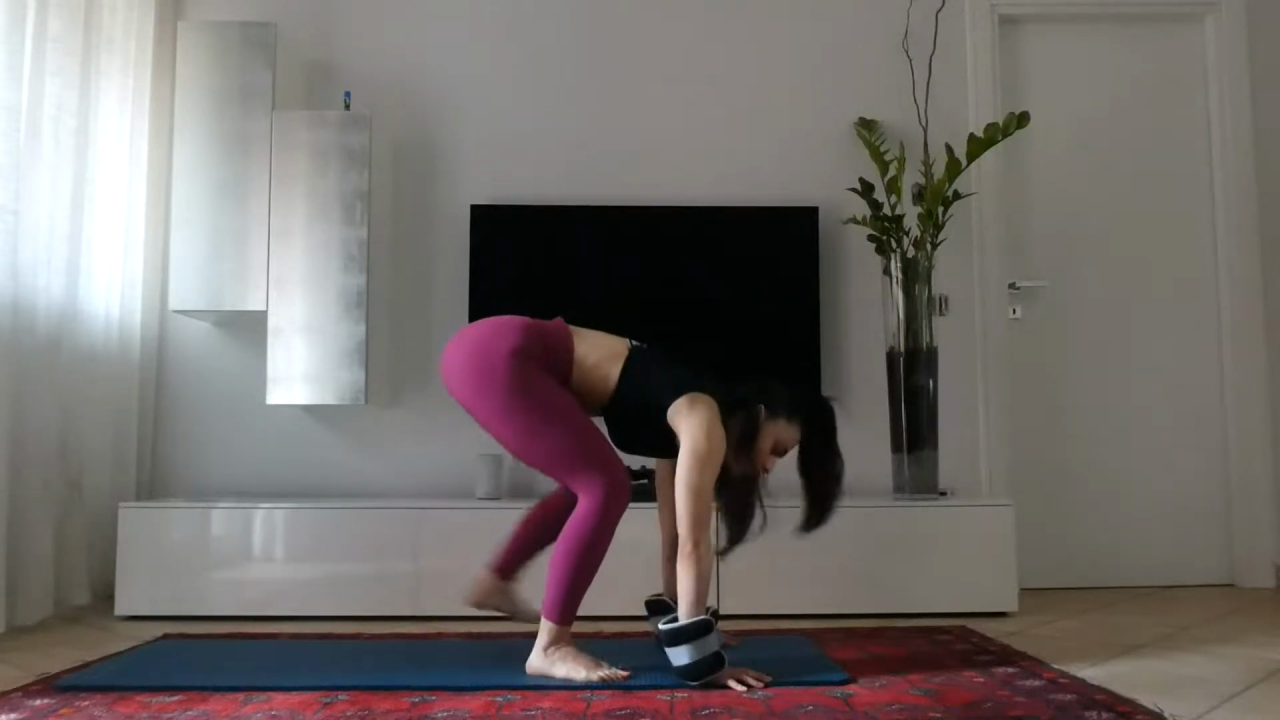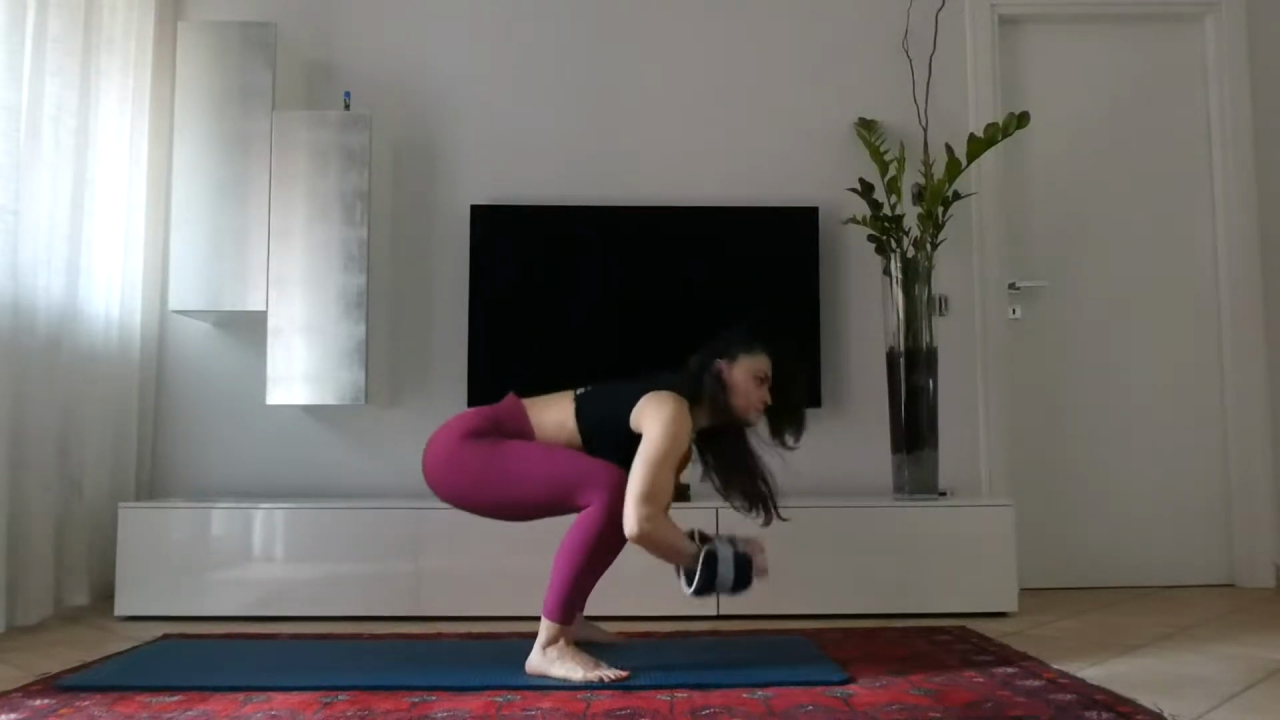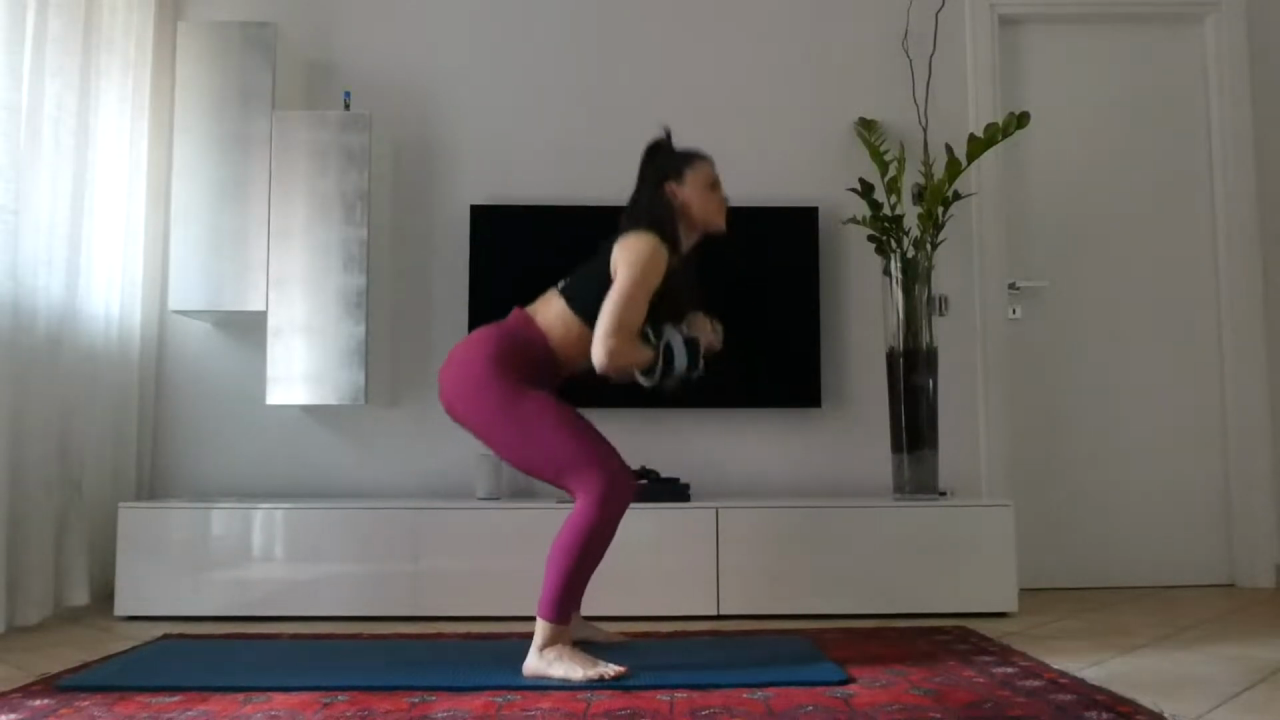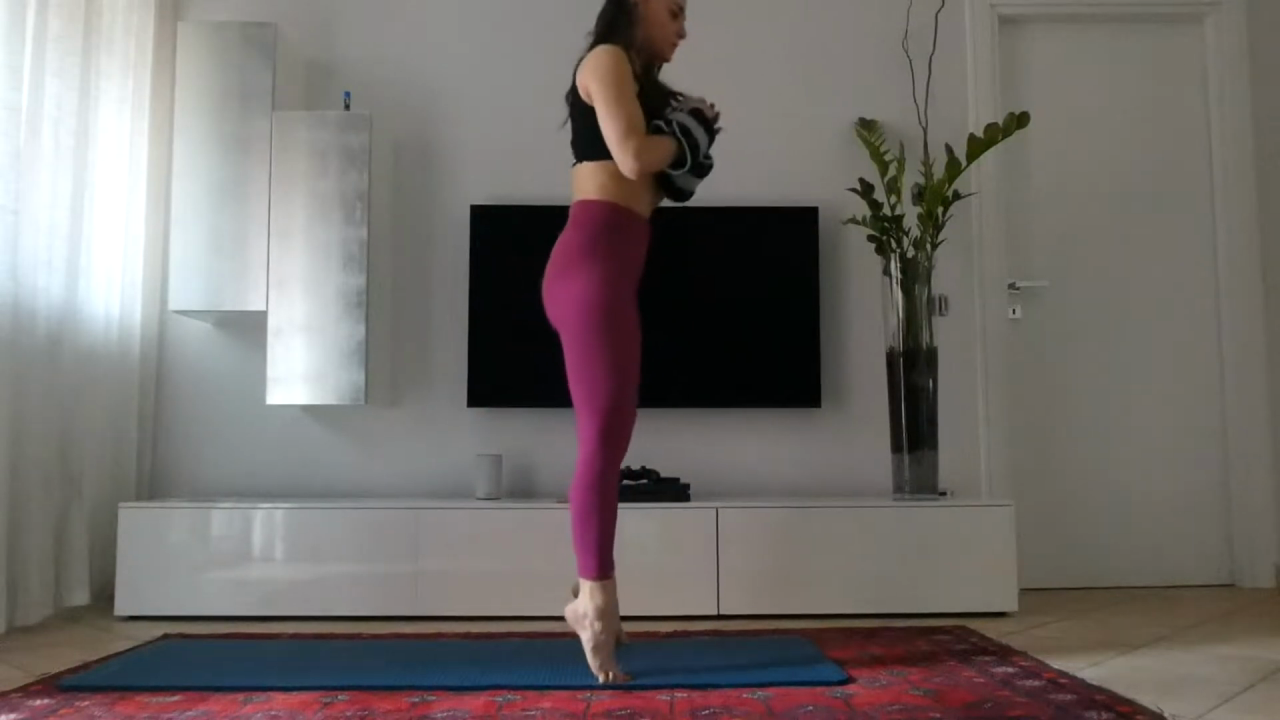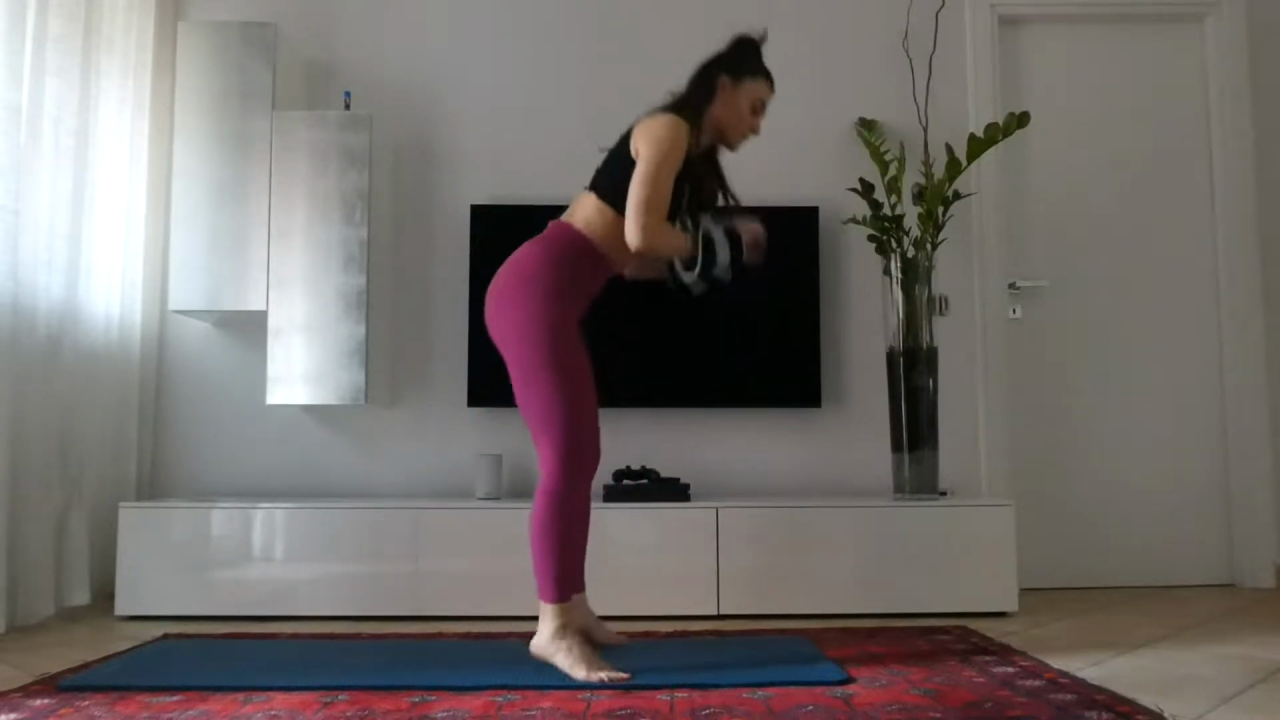
dt=0.5s
person 1, frame 1
left shoulder: (690, 428)
right shoulder: (704, 422)
left elbow: (674, 537)
right elbow: (690, 545)
left wrist: (678, 621)
left hip: (520, 359)
right hip: (490, 355)
left knee: (588, 488)
right knee: (603, 488)
left ankle: (496, 581)
right ankle: (548, 647)
person 1, frame 2
left shoulder: (695, 418)
right shoulder: (671, 412)
left elbow: (644, 513)
right elbow: (638, 523)
left wrist: (714, 551)
right wrist: (716, 562)
left hip: (488, 448)
right hip: (462, 449)
left knee: (620, 494)
right knee: (608, 490)
left ankle: (568, 616)
right ankle: (551, 645)
person 1, frame 3
left shoulder: (658, 256)
right shoulder: (647, 247)
left elbow: (616, 352)
right elbow: (606, 355)
left wrist: (683, 338)
right wrist: (673, 353)
left hip: (501, 373)
right hip: (487, 372)
left knee: (603, 483)
right knee: (606, 486)
left ankle: (562, 618)
right ankle: (547, 647)
person 1, frame 4
left shoulder: (629, 75)
right shoulder: (606, 58)
left elbow: (645, 180)
right elbow: (634, 158)
left wrist: (684, 131)
right wrist: (686, 136)
left hip: (605, 268)
right hip: (593, 265)
left knee: (607, 440)
right knee: (603, 439)
left ankle: (592, 596)
right ankle: (595, 602)
person 1, frame 5
left shoulder: (688, 150)
right shoulder: (670, 128)
left elbow: (637, 258)
right elbow: (639, 236)
left wrist: (723, 245)
right wrist: (713, 245)
left hip: (551, 294)
right hip: (536, 288)
left knee: (578, 457)
right knee: (566, 458)
left ankle: (571, 609)
right ankle: (555, 627)
